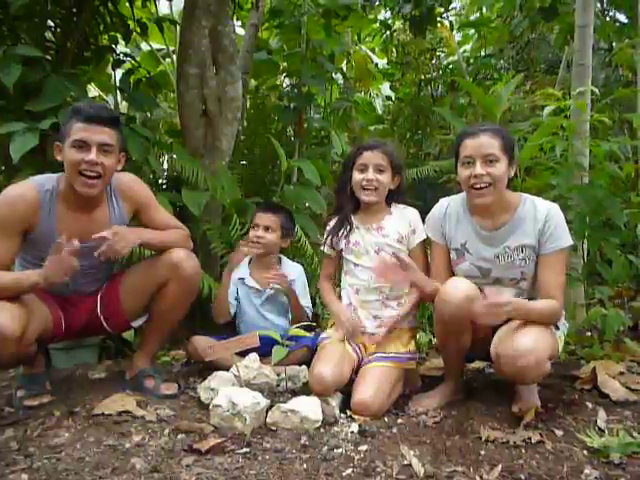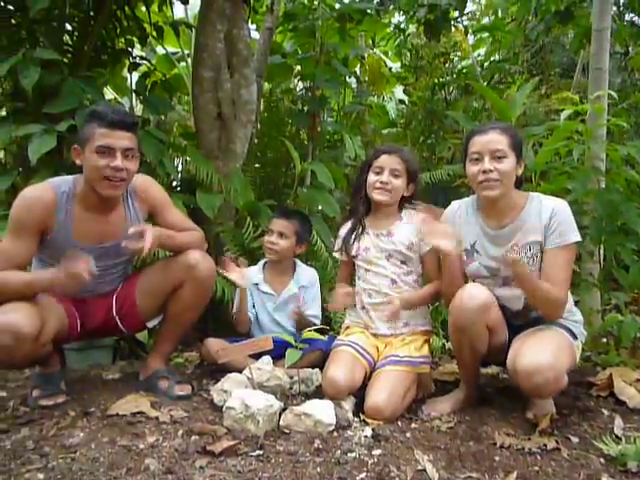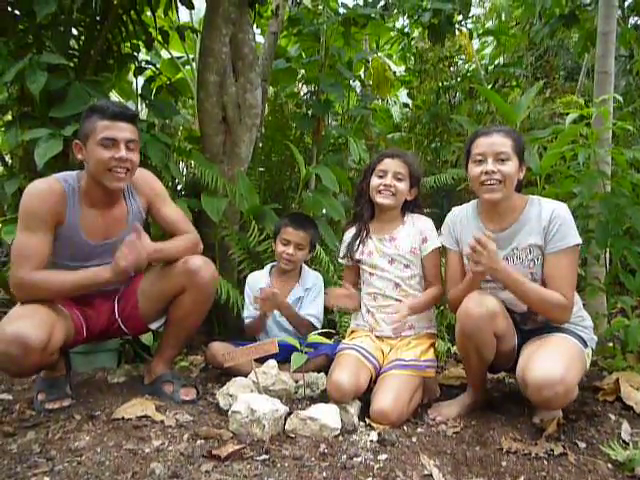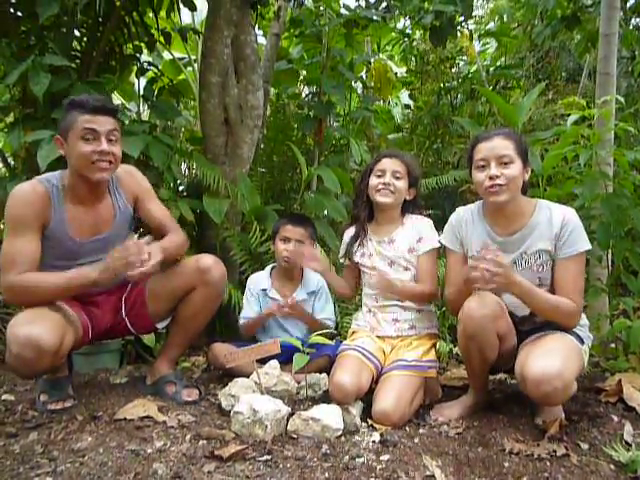
dt=0.7s
person 1, frame 1
left shoulder: (128, 189)
left elbow: (184, 239)
left wrist: (139, 234)
right wrist: (39, 276)
left hip: (104, 300)
right hip: (41, 305)
left knee: (184, 264)
left ankle: (141, 365)
right ankle: (34, 364)
person 1, frame 2
left shoulder: (143, 190)
right shoulder: (40, 200)
left elbow: (199, 241)
left wrist: (161, 236)
right wrist: (54, 277)
left hip: (120, 300)
right hip: (57, 305)
left knee: (200, 265)
left ankle: (155, 366)
right ankle: (49, 363)
person 1, frame 3
left shoulder: (143, 183)
right shoulder: (45, 194)
left elbow: (193, 241)
left wrist: (150, 252)
right wrist: (109, 272)
left hip: (124, 300)
right hip: (62, 305)
left knee: (201, 271)
left ankle: (159, 369)
right ankle: (55, 368)
person 1, frame 4
left shoulder: (129, 179)
right shoulder: (31, 196)
left elbow: (178, 239)
left wrist: (155, 254)
right wrist: (98, 272)
left hip: (124, 298)
right hip: (63, 304)
left knee: (210, 270)
right knee: (30, 346)
left ankle: (162, 370)
right ankle: (57, 370)
person 2, frame 1
left shoulder: (544, 215)
right shoulder: (444, 213)
left elbow: (553, 307)
right elbow: (443, 292)
left wrist: (512, 307)
left hip: (533, 320)
right hip: (472, 327)
left knee: (517, 357)
right knee: (460, 293)
left ankle: (525, 382)
right ankle: (452, 381)
person 2, frame 2
left shoulder: (553, 212)
right shoulder: (457, 214)
left elbow: (555, 307)
right elbow: (452, 300)
left wrist: (517, 268)
right wrist: (450, 257)
left hip: (549, 324)
right hip: (488, 329)
left knee: (534, 371)
right knee: (473, 299)
left ankle: (541, 390)
right ankle: (468, 389)
person 2, frame 3
left shoulder: (553, 215)
right shoulder: (458, 220)
left elbow: (562, 309)
right elbow: (454, 304)
left wrist: (499, 269)
right wrist: (474, 276)
left hip: (557, 329)
right hip: (494, 333)
left knee: (545, 385)
right knee: (477, 307)
left ankle: (551, 395)
right ankle: (475, 393)
person 2, frame 4
left shoulder: (561, 220)
right shoulder: (462, 221)
left elbow: (571, 315)
right elbow: (454, 305)
left wrist: (513, 282)
right wrist: (469, 278)
left hip: (554, 330)
right hip: (493, 335)
left knee: (543, 380)
right knee: (479, 307)
left ankle: (551, 396)
right ankle: (477, 393)
person 3, frame 1
left shoulder: (407, 218)
right shoulder: (339, 224)
right elbow: (325, 281)
left wrist: (398, 316)
right wrist: (337, 312)
left hip: (395, 328)
right hip: (349, 323)
left knee: (366, 404)
right knee: (322, 382)
left ankle: (400, 373)
right ankle: (365, 370)
person 3, frame 2
left shoulder: (418, 223)
right shoulder: (351, 229)
left elbow: (437, 284)
right elbow: (343, 282)
left wrist: (404, 301)
right wrist: (341, 295)
left hip: (407, 331)
right hip: (362, 326)
left knee: (379, 408)
right knee: (335, 385)
left ankle: (414, 378)
right ankle: (378, 373)
person 3, frame 3
left shoulder: (422, 228)
right shoulder: (355, 234)
left elbow: (438, 289)
left wrist: (412, 306)
right wrist: (345, 298)
left hip: (413, 333)
right hip: (368, 328)
left knee: (384, 412)
right knee: (339, 389)
left ankle: (419, 383)
right ankle: (386, 378)
person 3, frame 4
left shoulder: (421, 227)
right shoulder: (355, 235)
left elbow: (429, 291)
right elbow: (349, 290)
left wrist: (394, 287)
right wrist: (326, 271)
left hip: (413, 334)
right hip: (368, 329)
left knee: (386, 414)
right knee: (342, 390)
left ankle: (418, 382)
right ankle: (379, 378)
person 4, frame 1
left shoulder: (294, 272)
right shoulder: (236, 272)
left elbow: (302, 324)
right elbow: (220, 318)
left wrist: (290, 292)
right wrist: (228, 273)
left hip: (285, 345)
left knee: (311, 342)
right knee: (196, 344)
person 4, frame 2
left shoulder: (309, 277)
right shoulder: (249, 275)
left elbow: (310, 329)
right elbow: (242, 328)
left wrist: (300, 320)
right wrist: (242, 290)
left hip: (297, 348)
left knee: (326, 344)
right knee: (210, 346)
person 4, frame 3
left shoulder: (314, 281)
right shoulder: (256, 280)
left elbow: (309, 330)
right elbow: (251, 331)
left wrist: (282, 305)
right wrist: (265, 312)
left knee: (331, 349)
right knee: (214, 350)
person 4, frame 4
left shoulder: (317, 282)
right shoulder: (256, 281)
left elbow: (327, 332)
right elbow: (246, 332)
left wrist: (303, 316)
right wrist: (268, 314)
left knee: (335, 349)
right knee: (216, 351)
